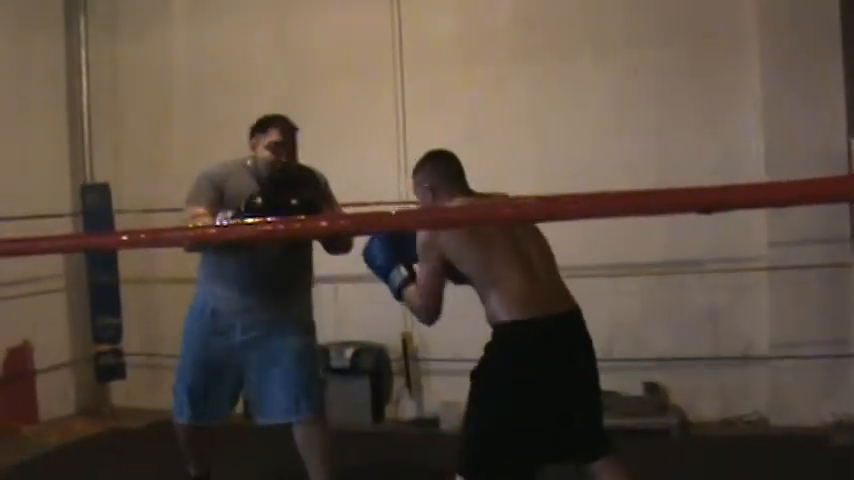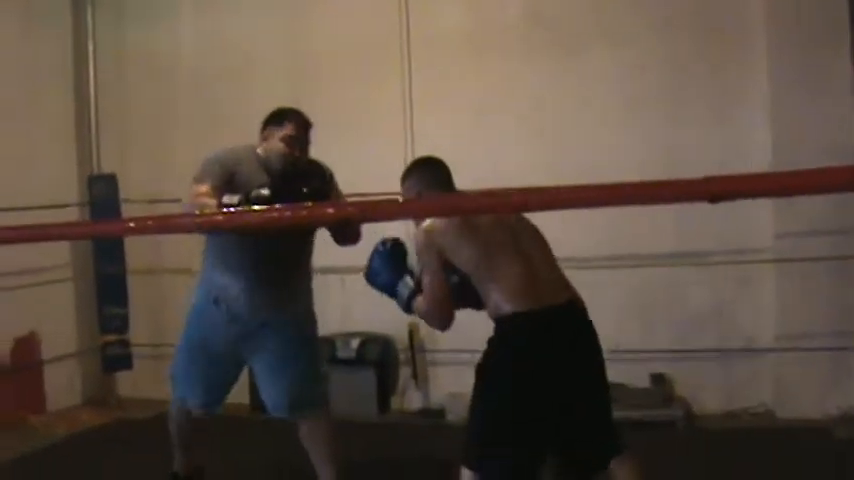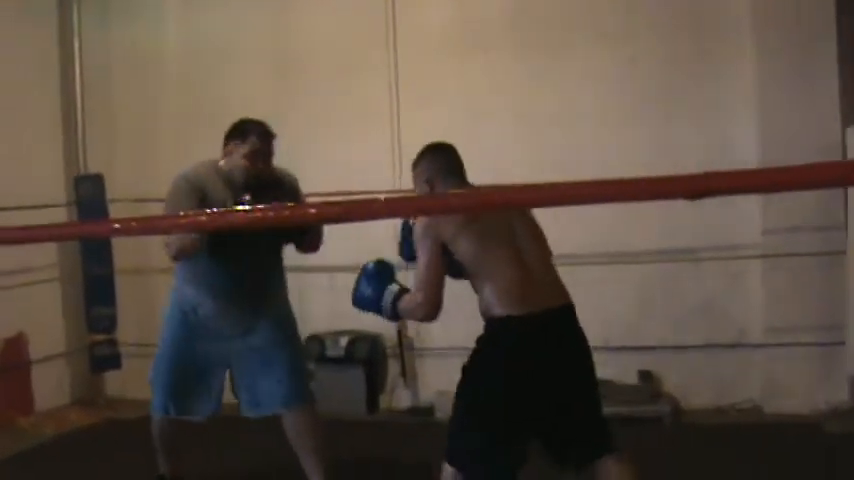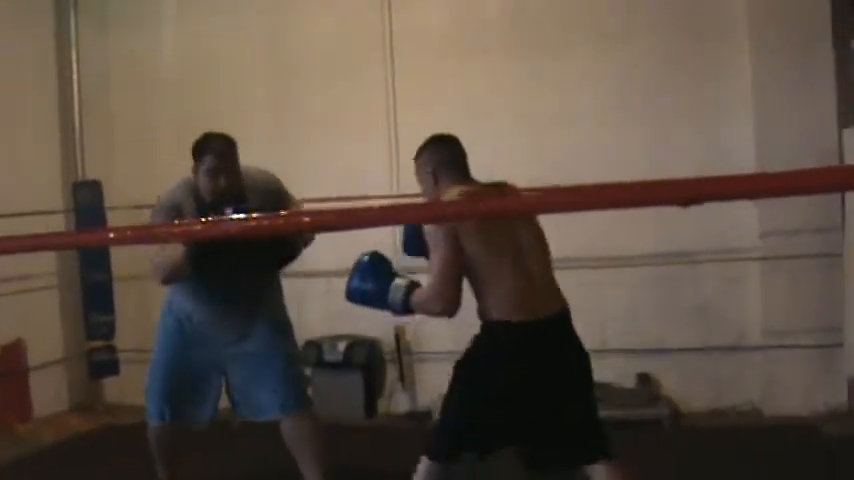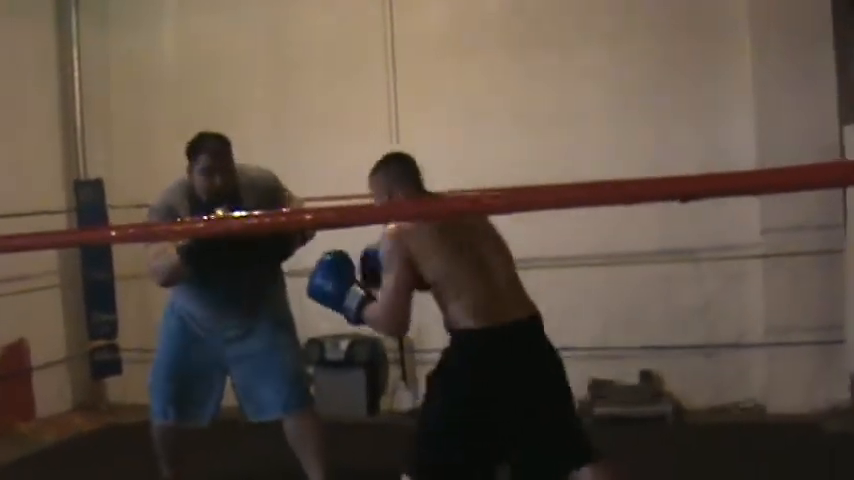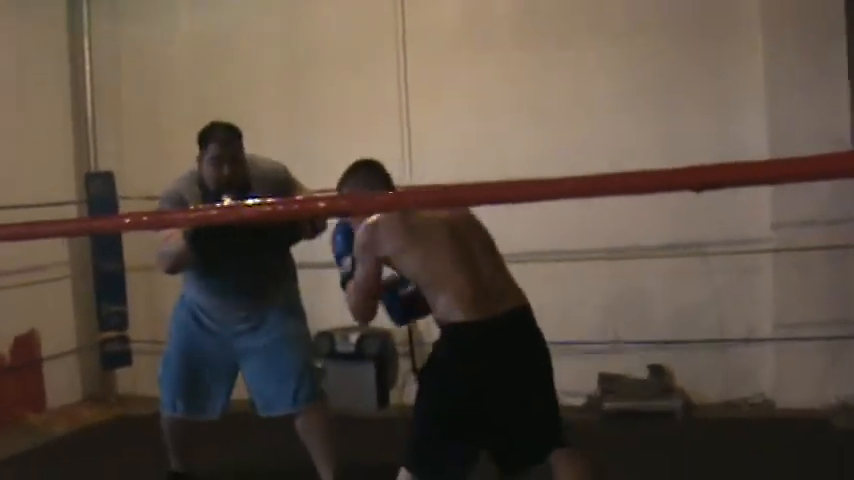
dt=0.2s
person 1, frame 1
left shoulder: (311, 183)
right shoulder: (218, 178)
left elbow: (342, 242)
right wrist: (234, 221)
left hip: (283, 317)
right hip: (218, 312)
left knee: (303, 406)
right knee: (191, 403)
person 1, frame 2
left shoulder: (317, 177)
right shoulder: (225, 163)
left elbow: (351, 234)
right elbow: (192, 211)
right wrist: (242, 205)
left hip: (285, 308)
right hip: (222, 302)
left knee: (307, 400)
right knee: (188, 391)
person 1, frame 3
left shoulder: (283, 184)
right shoulder: (192, 183)
left elbow: (313, 240)
right elbow: (176, 247)
left wrist: (300, 229)
left hip: (263, 313)
right hip: (197, 312)
left knee: (294, 396)
right knee: (166, 399)
person 1, frame 4
left shoulder: (264, 186)
right shoulder: (172, 203)
right elbow: (162, 270)
left wrist: (287, 244)
right wrist: (202, 246)
left hip: (257, 318)
right hip: (190, 320)
left knee: (290, 401)
right knee: (162, 407)
person 1, frame 5
left shoulder: (261, 183)
right shoulder: (169, 205)
right elbow: (160, 273)
left wrist: (285, 238)
right wrist: (196, 248)
left hip: (260, 316)
right hip: (193, 320)
left knee: (293, 400)
right knee: (166, 405)
person 1, frame 6
left shoulder: (271, 174)
right shoulder: (178, 194)
left elbow: (315, 218)
right elbow: (167, 260)
left wrist: (292, 226)
right wrist: (201, 232)
left hip: (271, 309)
right hip: (203, 312)
left knee: (302, 394)
right knee: (176, 396)
person 2, frame 1
left shoulder: (435, 229)
left elbow: (427, 311)
left wrist: (394, 273)
left hip: (520, 344)
right hip: (569, 331)
right knee: (592, 450)
person 2, frame 2
left shoulder: (430, 230)
right shoulder: (500, 209)
left elbow: (439, 316)
left wrist: (401, 285)
left hip: (523, 336)
right hip: (572, 323)
right knee: (605, 447)
person 2, frame 3
left shoulder: (433, 218)
left elbow: (426, 306)
left wrist: (388, 298)
left hip: (512, 337)
right hip: (563, 329)
right knee: (596, 449)
person 2, frame 4
right shoulder: (507, 194)
left elbow: (443, 302)
left wrist: (393, 291)
left hip: (505, 343)
right hip: (556, 334)
right knee: (591, 452)
person 2, frame 5
left shoulder: (398, 233)
right shoulder: (466, 211)
left elbow: (393, 323)
left wrist: (350, 298)
left hip: (477, 352)
right hip: (528, 340)
person 2, frame 6
left shoulder: (373, 228)
right shoulder: (447, 205)
left elbow: (362, 311)
left wrist: (349, 267)
left hip: (467, 343)
right hip: (520, 330)
right knee: (550, 447)
